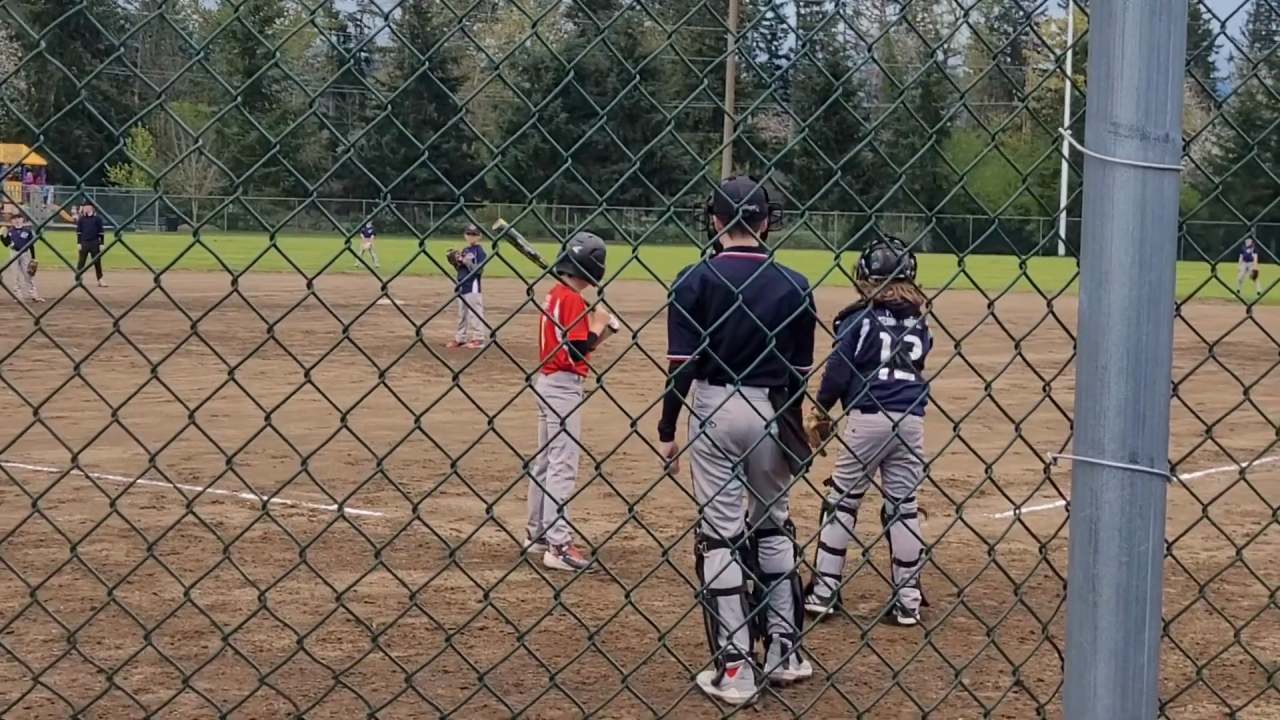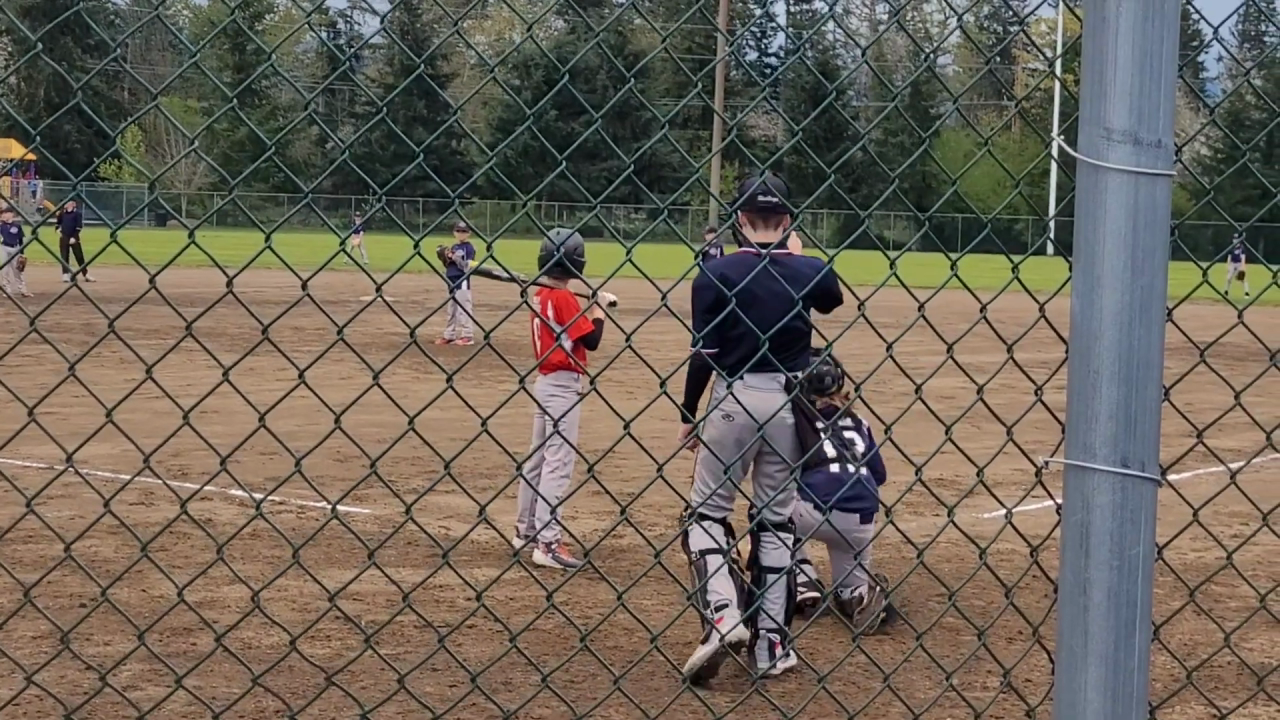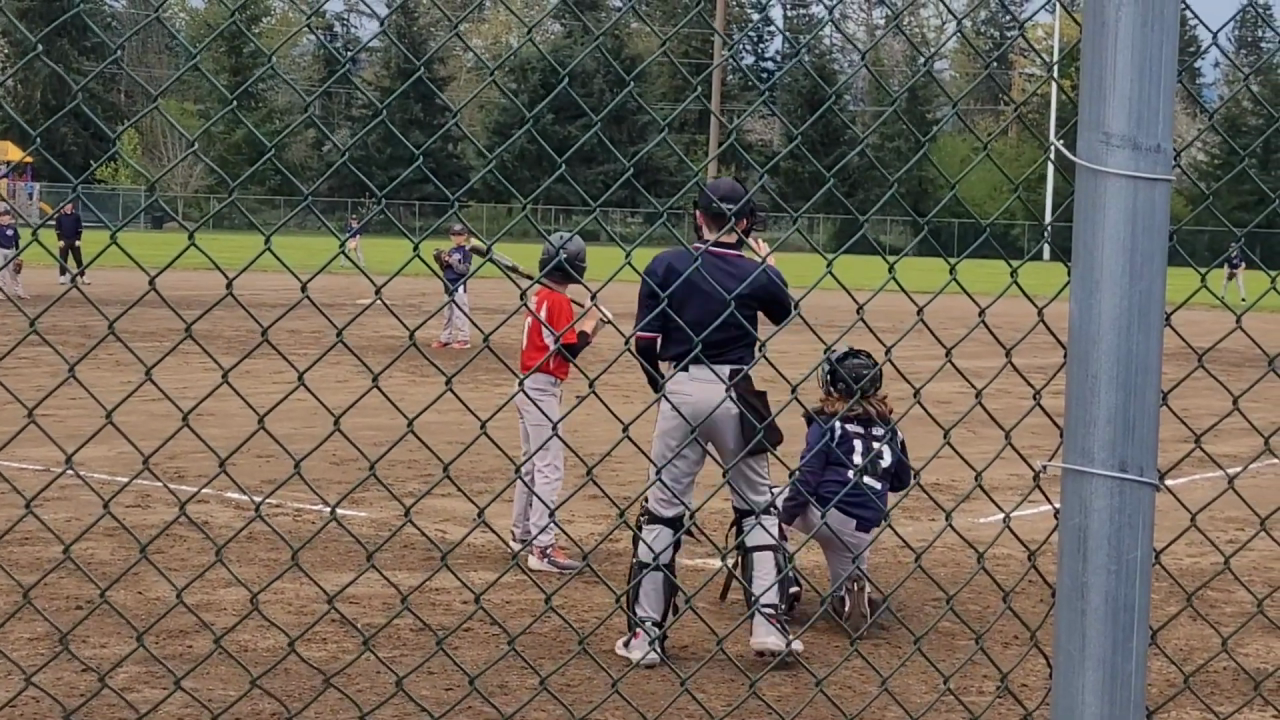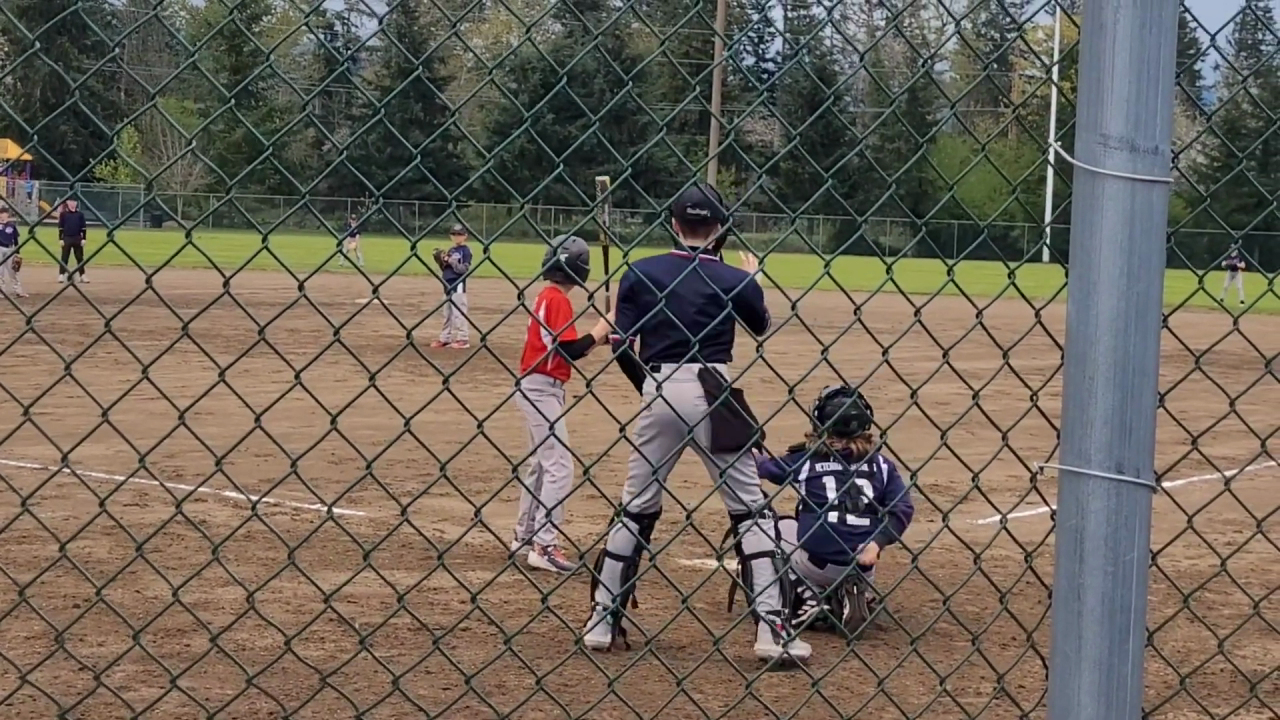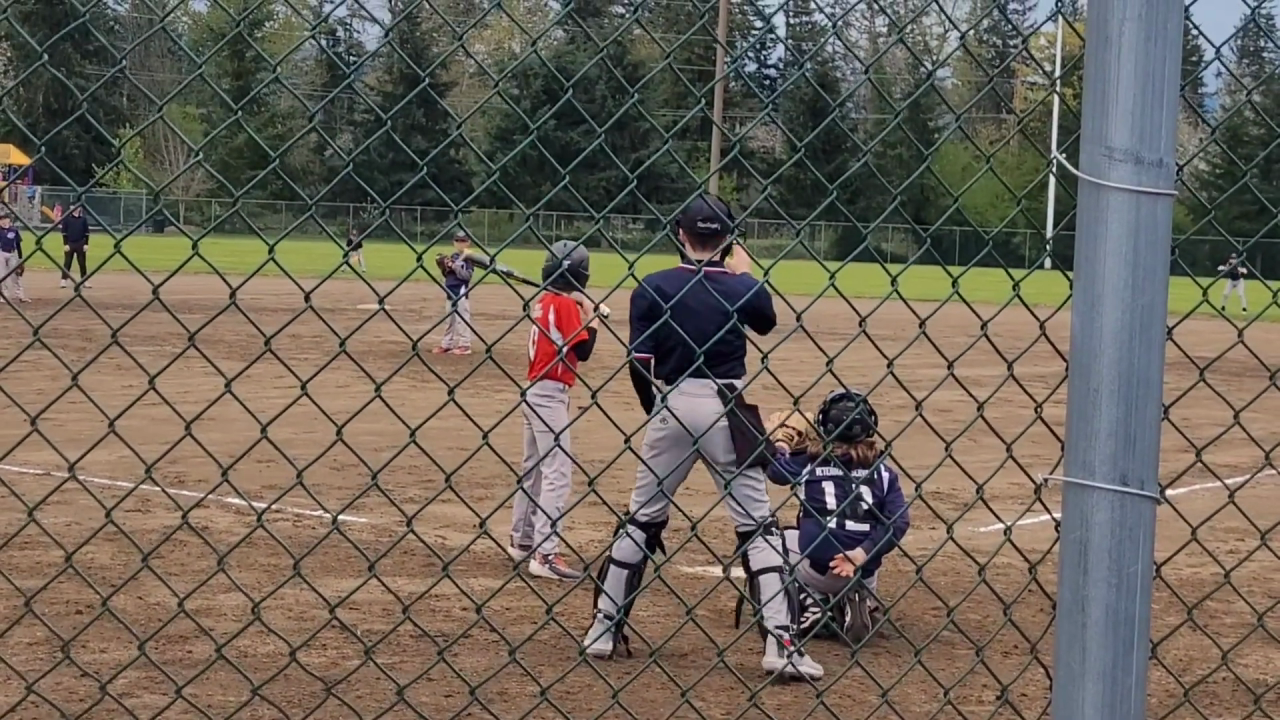
dt=0.7s
person 1, frame 1
left shoulder: (695, 279)
right shoulder: (794, 284)
left elbow: (682, 365)
right elbow: (803, 370)
left wrist: (667, 431)
left hip: (715, 411)
right hip: (772, 413)
left knee: (720, 536)
right knee: (773, 529)
left ankle: (735, 667)
right ankle: (784, 651)
person 1, frame 2
left shoulder: (715, 273)
right shoulder: (810, 272)
left elbow: (702, 355)
right elbow: (831, 300)
left wrist: (687, 415)
left hip: (733, 401)
right hip: (786, 403)
left knee: (706, 513)
right knee: (775, 522)
left ankle: (723, 614)
right ankle: (771, 642)
person 1, frame 3
left shoulder: (666, 265)
right shoulder: (760, 275)
left elbow: (644, 342)
right elbow: (785, 314)
left wrist: (660, 385)
left hip: (682, 392)
right hip: (735, 397)
left knee: (662, 512)
right knee: (757, 508)
left ankle: (645, 634)
right ankle: (767, 623)
person 1, frame 4
left shoulder: (640, 272)
right shoulder: (735, 280)
left elbow: (620, 346)
right elbow: (761, 326)
left hip: (660, 393)
right hip: (713, 396)
left knee: (635, 509)
right knee: (751, 511)
left ankle: (603, 621)
right ankle: (772, 627)
person 1, frame 5
left shoulder: (652, 287)
right shoulder: (746, 289)
left elbow: (638, 364)
right elbow: (767, 323)
left wrist: (654, 413)
left hip: (672, 407)
right hip: (727, 412)
left knee: (641, 520)
right knee: (759, 527)
left ankle: (604, 629)
right ankle: (781, 643)
person 2, frame 1
left shoulder: (555, 294)
right shoulder: (572, 299)
right elbow: (578, 351)
left wrist: (600, 332)
right wrist: (598, 325)
left hip: (549, 382)
right hip: (564, 386)
left knee: (544, 462)
right knee: (563, 466)
left ankle: (537, 534)
right ankle: (558, 545)
person 2, frame 2
left shoulder: (541, 296)
right shoulder: (563, 298)
right elbow: (591, 341)
left wrist: (593, 308)
right wrist: (598, 308)
left hip: (546, 383)
right hip: (562, 386)
left knee: (537, 461)
right knee: (558, 465)
left ankle: (526, 531)
right ankle: (548, 544)
person 2, frame 3
left shoulder: (540, 296)
right shoulder: (558, 300)
right elbow: (569, 352)
left wrist: (591, 328)
right wrist: (590, 322)
left hip: (530, 386)
right hip: (542, 389)
left knee: (532, 465)
right knee: (550, 469)
left ankle: (523, 535)
right ankle: (542, 549)
person 2, frame 4
left shoulder: (546, 297)
right shoulder: (558, 300)
right elbow: (569, 351)
left wrist: (598, 338)
right wrist: (601, 329)
left hip: (536, 387)
right hip: (543, 389)
left knee: (540, 465)
right knee: (559, 468)
left ankle: (525, 536)
right ankle: (544, 547)
person 2, frame 5
left shoulder: (543, 302)
right shoulder: (564, 303)
right elbow: (582, 351)
left wrist: (587, 318)
right wrist: (592, 317)
left hip: (536, 392)
right hip: (550, 395)
left knee: (534, 470)
right knee: (557, 474)
left ankle: (522, 541)
right ankle: (545, 555)
person 3, frame 1
left shoulder: (858, 317)
right shoulder: (919, 322)
left elbow: (835, 374)
left wrist: (819, 415)
left hip: (868, 418)
right hip: (910, 421)
left knee: (842, 503)
right knee: (903, 508)
left ankle: (823, 593)
right ankle: (908, 601)
person 3, frame 2
left shoulder: (799, 418)
right shoulder: (856, 422)
right elbow: (879, 474)
left hip: (814, 509)
right hip: (861, 519)
right knee: (849, 587)
left ankle: (804, 587)
right ankle: (863, 593)
person 3, frame 3
left shoulder: (827, 424)
right shoulder: (889, 429)
left elbow: (807, 477)
right elbow: (903, 480)
left wrist: (783, 519)
left hip: (822, 514)
right hip: (861, 529)
right knee: (848, 585)
right ankle: (854, 592)
person 3, frame 4
left shoulder: (806, 459)
right shoulder: (881, 464)
left elbow: (767, 469)
right elbow: (902, 508)
left wrist: (752, 456)
right wrist: (876, 543)
left hip: (816, 561)
right hip: (861, 568)
left knee: (778, 528)
left ankle: (808, 599)
right ankle: (855, 597)
person 3, frame 5
left shoulder: (808, 462)
right shoulder: (882, 471)
left elbow: (773, 467)
right elbow: (898, 522)
left wrist: (782, 443)
right wrist: (861, 555)
left hip: (816, 568)
right hip: (863, 573)
left ankle: (812, 605)
right ankle: (860, 605)
